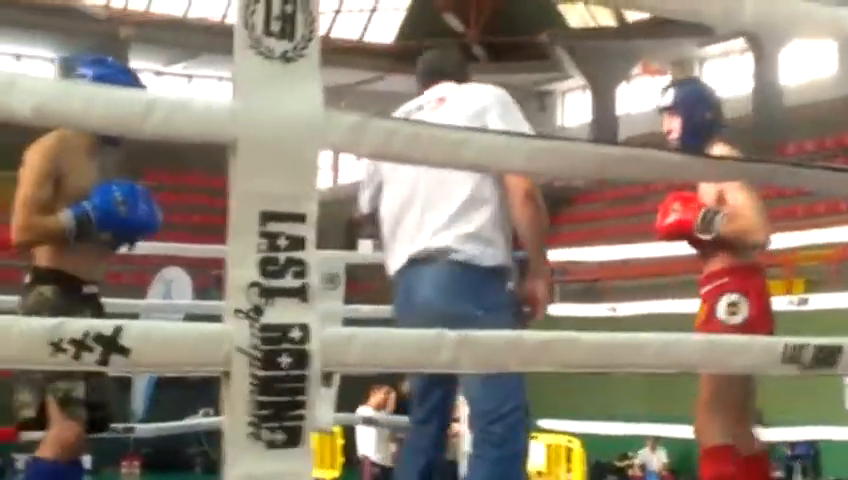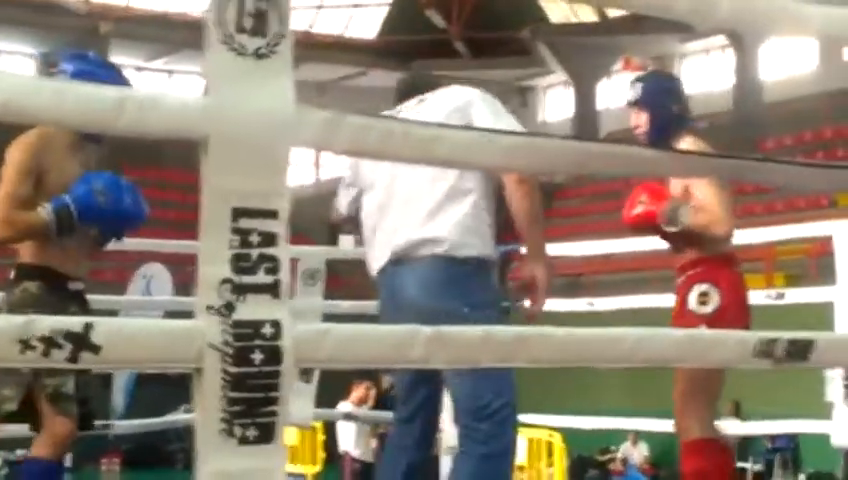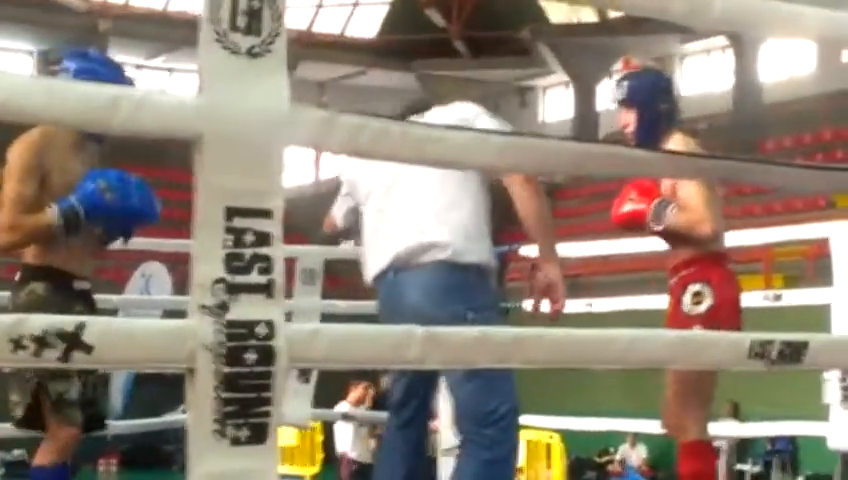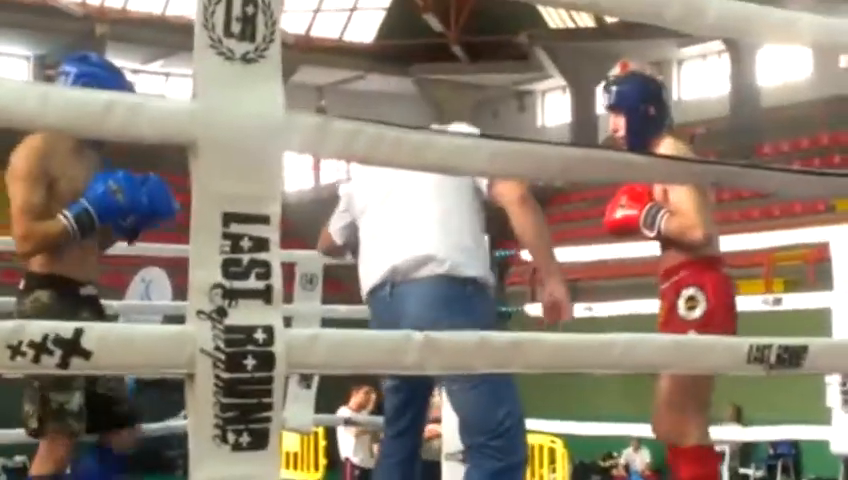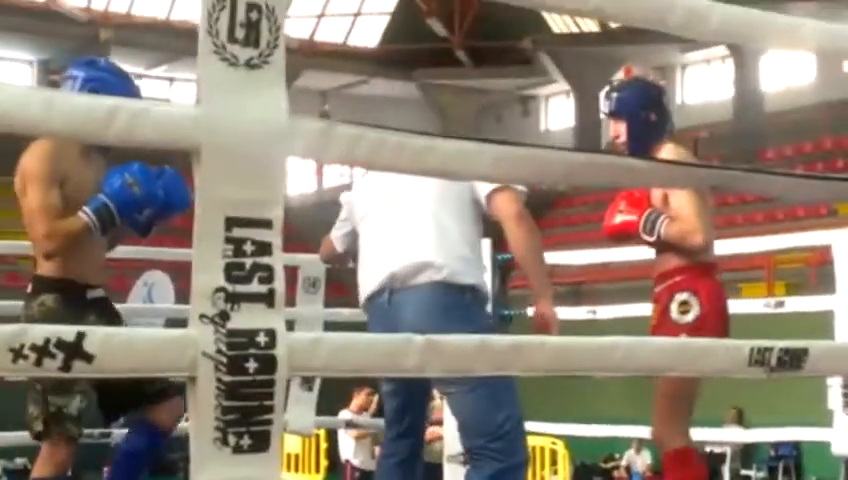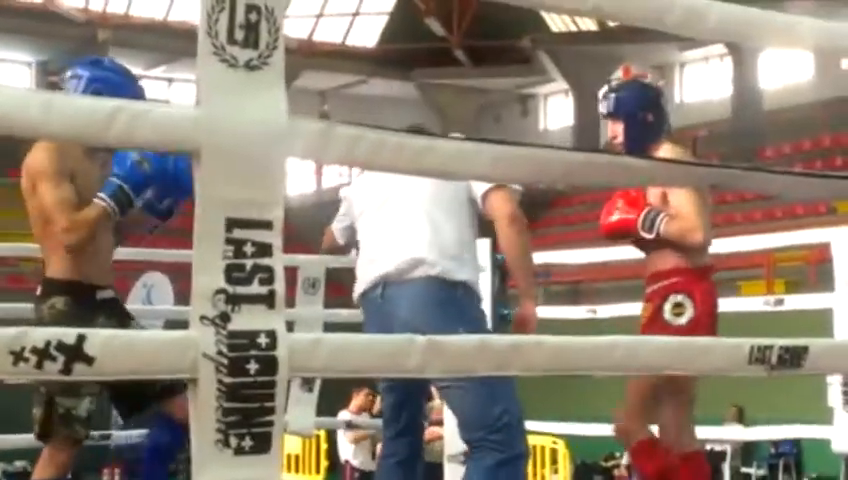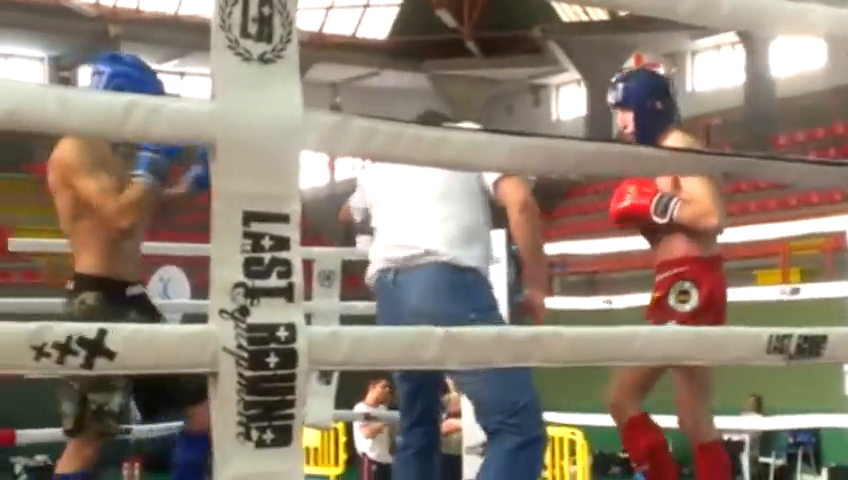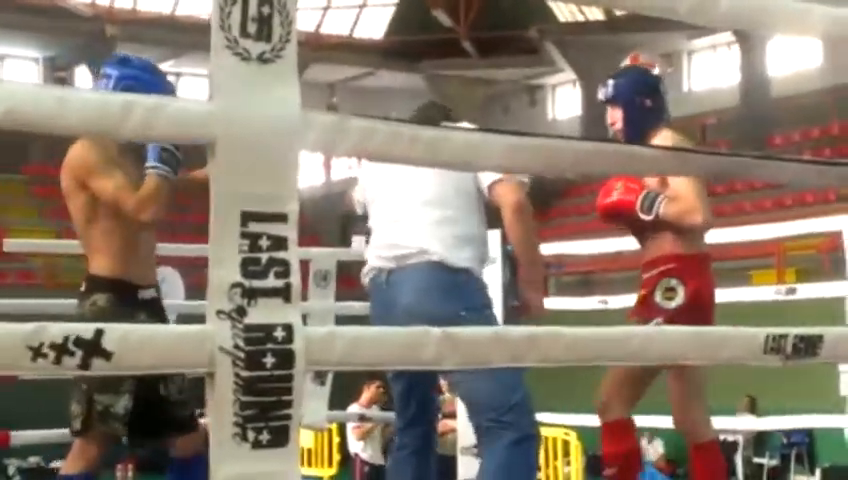
dt=0.1s
person 1, frame 1
left shoulder: (99, 159)
right shoulder: (51, 150)
right elbow: (21, 231)
left wrist: (121, 228)
right wrist: (88, 217)
left hip: (86, 302)
right hip: (51, 299)
left knee: (77, 435)
right knee: (66, 431)
person 1, frame 2
left shoulder: (86, 155)
left wrist: (109, 222)
right wrist: (68, 208)
left hip: (72, 298)
right hip: (35, 293)
left knee: (60, 429)
right knee: (59, 427)
person 1, frame 3
left shoulder: (88, 154)
right shoulder: (35, 146)
left wrist: (115, 222)
right wrist: (75, 210)
left hip: (78, 297)
right hip: (42, 294)
left knee: (70, 432)
right knee: (63, 432)
person 1, frame 4
left shoulder: (89, 157)
right shoulder: (36, 152)
right elbow: (26, 240)
left wrist: (126, 222)
right wrist: (89, 212)
left hip: (86, 304)
right hip: (50, 303)
left knee: (119, 434)
right knee: (58, 440)
person 1, frame 5
left shoulder: (94, 161)
right shoulder: (45, 156)
right elbow: (47, 241)
left wrist: (140, 215)
right wrist: (107, 207)
left hip: (96, 307)
right hip: (57, 307)
left knee: (166, 406)
right knee: (60, 444)
person 1, frame 6
left shoulder: (96, 160)
right shoulder: (48, 156)
right elbow: (71, 234)
left wrist: (158, 201)
right wrist: (122, 188)
left hip: (105, 306)
right hip: (68, 308)
left knee: (182, 402)
right knee: (62, 445)
person 1, frame 7
left shoulder: (116, 153)
right shoulder: (75, 151)
left elbow: (136, 212)
right elbow: (123, 217)
left wrist: (197, 178)
right wrist: (154, 157)
left hip: (134, 301)
right hip: (98, 303)
left knee: (202, 411)
right knee: (88, 439)
person 1, frame 8
left shoulder: (134, 155)
right shoulder: (88, 153)
right elbow: (145, 210)
right wrist: (165, 149)
left hip: (146, 305)
right hip: (109, 306)
left knee: (188, 434)
right knee: (92, 445)
person 2, frame 1
left shoulder: (723, 161)
left elbow: (757, 232)
left wrist: (699, 220)
right wrist: (691, 227)
left hip: (733, 298)
right hip: (729, 299)
left knee: (709, 423)
right knee: (736, 428)
person 2, frame 2
left shoulder: (690, 152)
right shoulder: (679, 157)
left elbow: (721, 224)
left wrist: (664, 212)
right wrist: (664, 216)
left hip: (709, 289)
right hip: (704, 289)
left knee: (690, 418)
right knee: (695, 416)
person 2, frame 3
left shoulder: (679, 151)
right shoulder: (670, 155)
left elbow: (706, 225)
left wrist: (652, 211)
right wrist: (652, 213)
left hip: (702, 287)
right hip: (696, 288)
left knee: (685, 419)
right knee: (678, 417)
person 2, frame 4
left shoulder: (671, 155)
right shoulder: (661, 161)
left elbow: (697, 229)
left wrist: (644, 216)
right wrist: (644, 217)
left hip: (696, 294)
right hip: (687, 294)
left knee: (683, 426)
right knee: (667, 423)
person 2, frame 5
left shoulder: (673, 161)
right shoulder: (662, 166)
left elbow: (697, 235)
left wrist: (643, 221)
right wrist: (642, 222)
left hip: (689, 297)
right hip: (682, 298)
left knee: (669, 429)
right knee: (668, 429)
person 2, frame 6
left shoulder: (670, 161)
left elbow: (696, 233)
left wrist: (642, 220)
right wrist: (635, 224)
left hip: (681, 298)
right hip: (675, 299)
left knee: (632, 424)
right knee: (675, 431)
person 2, frame 7
left shoulder: (681, 148)
right shoulder: (666, 155)
left elbow: (712, 217)
left wrist: (655, 204)
right wrist: (644, 212)
left hip: (689, 285)
right hip: (684, 286)
left knee: (622, 399)
right knee: (696, 421)
person 2, frame 8
left shoulder: (669, 146)
right shoulder: (657, 153)
left elbow: (697, 215)
left wrist: (639, 200)
right wrist: (632, 203)
left hip: (675, 286)
right hip: (677, 285)
left knee: (612, 400)
right knee: (691, 418)
person 3, frame 1
right shoulder: (486, 98)
left elbow: (365, 207)
right elbow: (524, 189)
right wrist: (539, 271)
left hip: (410, 286)
right hip: (469, 279)
left knee: (427, 419)
right knee: (501, 426)
person 3, frame 2
right shoulder: (464, 100)
left elbow: (341, 210)
right elbow: (516, 174)
right wrist: (536, 255)
left hip: (394, 281)
right hip: (452, 272)
left knee: (412, 414)
right knee: (488, 424)
person 3, frame 3
left shoulder: (367, 154)
right shoulder: (463, 116)
left elbow: (333, 225)
right elbow: (521, 178)
right wrist: (549, 259)
left hip: (392, 288)
right hip: (453, 279)
left knee: (405, 421)
right knee: (491, 429)
person 3, frame 4
left shoulder: (364, 175)
left elbow: (328, 243)
right elbow: (516, 197)
right wrist: (551, 278)
left hip: (387, 305)
right hip: (447, 293)
left knee: (401, 435)
right knee: (499, 447)
person 3, frame 5
left shoulder: (365, 185)
left elbow: (329, 251)
right elbow: (513, 213)
right wrist: (543, 295)
left hip: (384, 312)
right hip: (443, 300)
left knee: (401, 437)
right knee: (500, 449)
person 3, frame 6
left shoulder: (365, 180)
left elbow: (330, 242)
right elbow: (507, 213)
right wrist: (527, 296)
left hip: (379, 307)
right hip: (437, 297)
left knee: (401, 434)
right knee: (499, 441)
person 3, frame 7
left shoulder: (382, 166)
right elbow: (520, 201)
right wrist: (536, 285)
left hip: (391, 293)
right hip: (448, 284)
left knee: (417, 424)
right knee: (518, 427)
person 3, frame 8
left shoulder: (379, 164)
left elbow: (356, 199)
right elbow: (513, 201)
right wrist: (534, 287)
left hip: (382, 297)
right hip: (442, 288)
left knee: (414, 423)
right knee: (510, 426)
